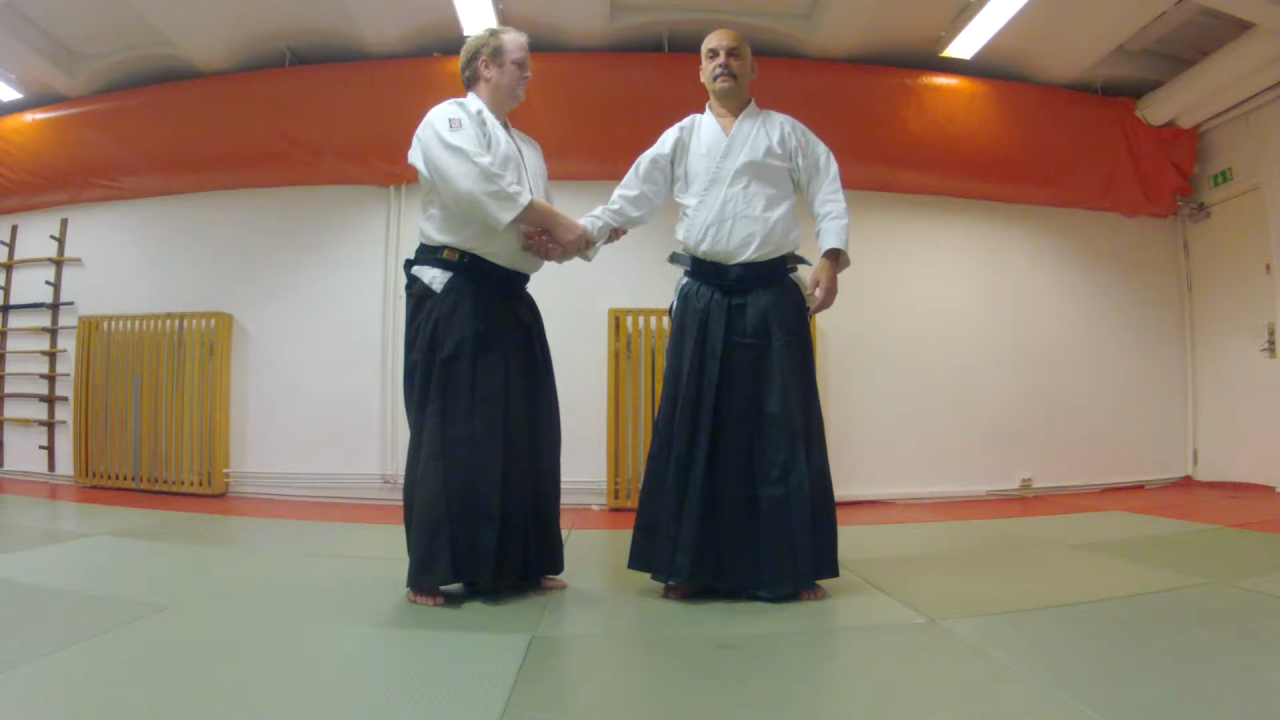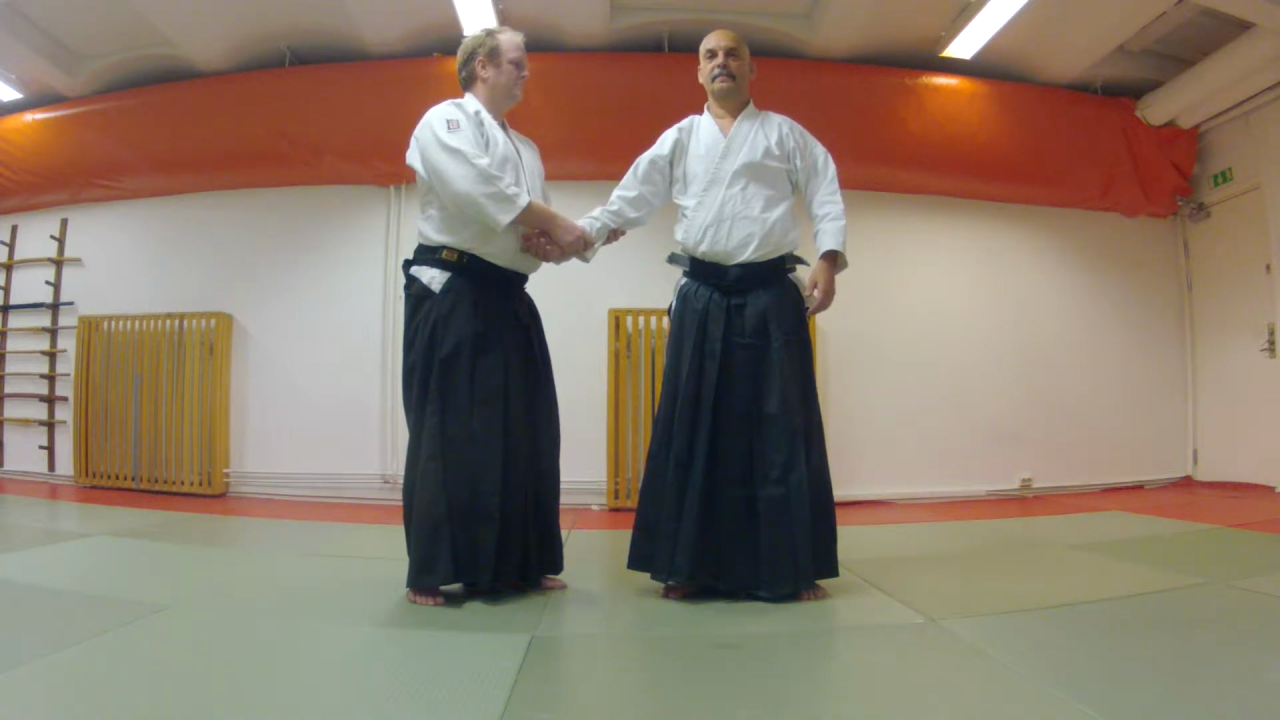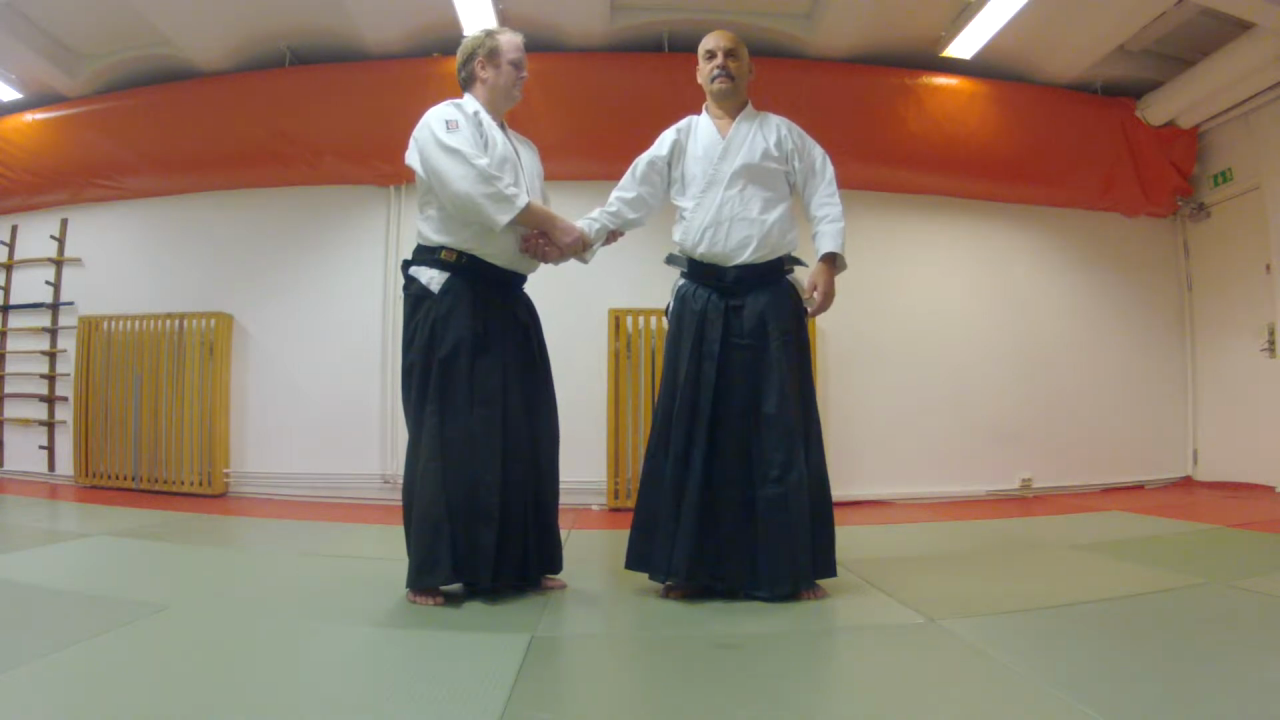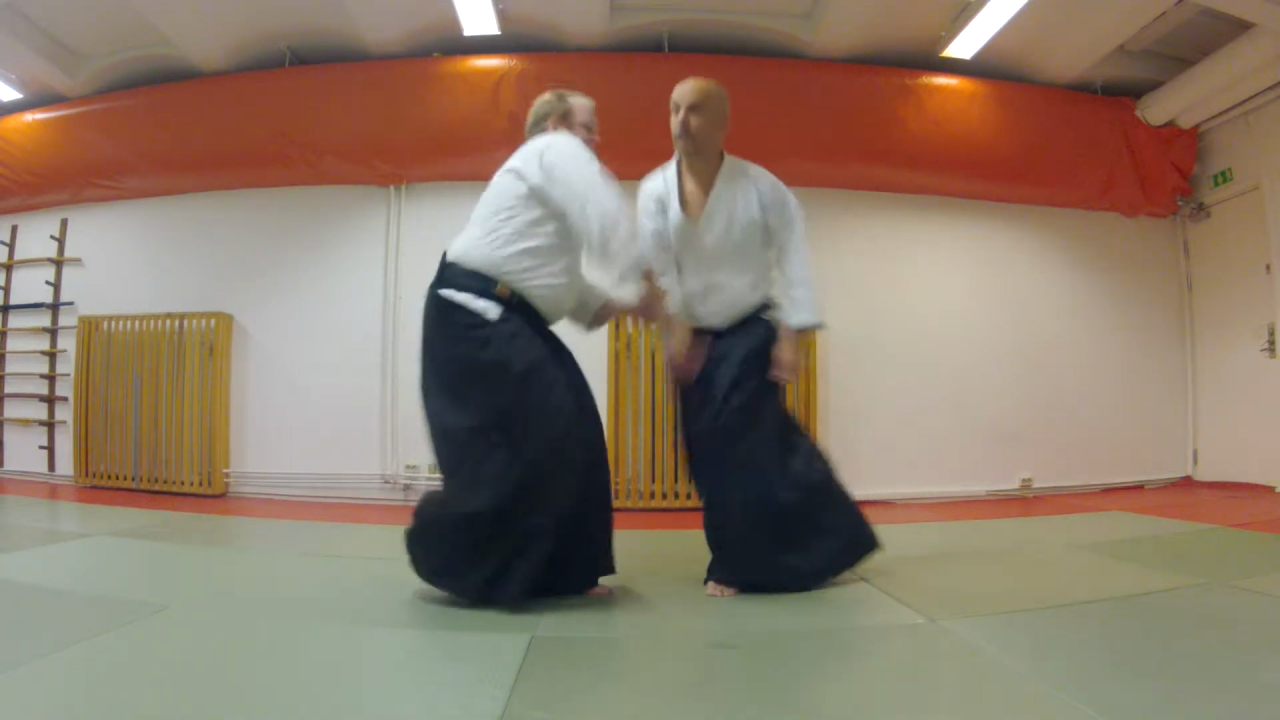
dt=1s
person 1, frame 1
left shoulder: (527, 146)
right shoulder: (450, 119)
left elbow: (541, 229)
right elbow: (478, 187)
left wrist: (574, 235)
right wrist: (555, 221)
left hip: (509, 298)
right hip: (453, 293)
left knee: (524, 433)
right knee: (450, 432)
left ankle: (517, 563)
right ankle: (431, 571)
person 1, frame 2
left shoulder: (524, 147)
right shoulder: (448, 120)
left elbow: (540, 230)
right elbow: (476, 189)
left wrist: (571, 240)
right wrist: (556, 225)
left hip: (508, 299)
right hip: (452, 293)
left knee: (524, 433)
right knee: (449, 433)
left ankle: (518, 564)
right ankle: (431, 572)
person 1, frame 3
left shoulder: (523, 148)
right shoulder: (446, 120)
left elbow: (535, 227)
right elbow: (475, 190)
left wrist: (571, 238)
right wrist: (554, 225)
left hip: (505, 299)
right hip: (451, 294)
left knee: (523, 434)
right knee: (449, 432)
left ankle: (517, 563)
right ankle: (430, 571)
person 1, frame 4
left shoulder: (546, 176)
right shoulder: (561, 156)
left elbow: (559, 282)
right elbow: (607, 219)
left wrist: (609, 305)
right wrist: (644, 292)
left hip: (499, 322)
right hip: (474, 320)
left knee: (563, 431)
right knee: (529, 439)
left ankle: (554, 570)
right ankle: (440, 551)
person 2, frame 1
left shoulder: (786, 132)
right shoulder: (680, 138)
left elbow: (828, 194)
right elbow: (631, 198)
left wrist: (830, 258)
left hip: (773, 295)
right hip: (703, 299)
left knee: (781, 428)
right knee: (694, 428)
left ankle: (792, 567)
right ankle: (690, 564)
person 2, frame 2
left shoulder: (784, 133)
right shoulder: (678, 139)
left elbow: (825, 195)
right elbow: (630, 199)
left wrist: (828, 259)
left hip: (771, 295)
right hip: (702, 299)
left knee: (781, 428)
right knee: (693, 429)
left ankle: (792, 566)
right ankle: (691, 565)
person 2, frame 3
left shoulder: (782, 134)
right shoulder: (677, 139)
left elbow: (823, 195)
right elbow: (629, 199)
left wrist: (827, 262)
left hip: (769, 295)
right hip: (701, 297)
left knee: (779, 429)
right knee: (690, 429)
left ankle: (790, 567)
right ankle: (692, 565)
person 2, frame 4
left shoulder: (759, 186)
right shoulder: (655, 187)
left elbow: (794, 259)
right elbow: (657, 265)
left wrist: (792, 333)
right wrist: (677, 328)
left hip: (748, 338)
right hip: (694, 339)
left knee: (734, 445)
left ankle: (744, 566)
